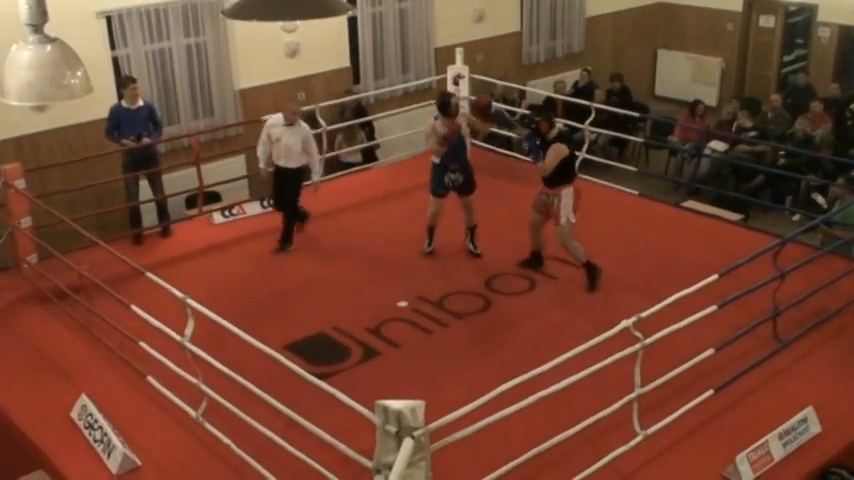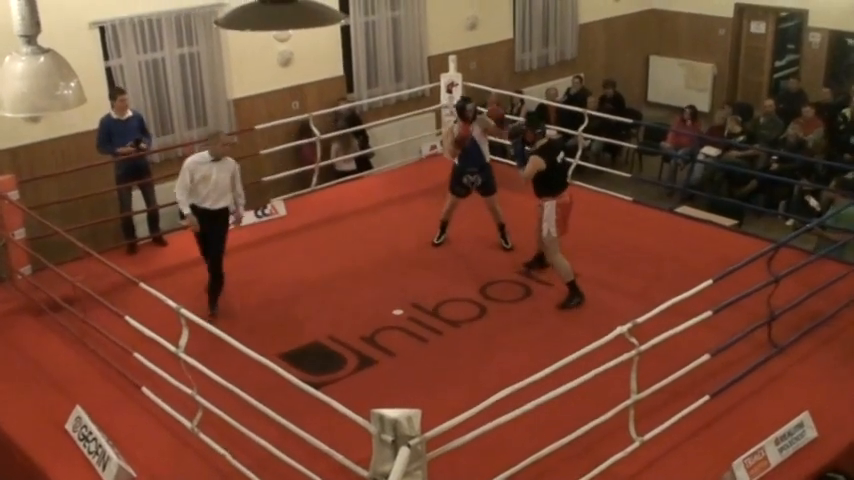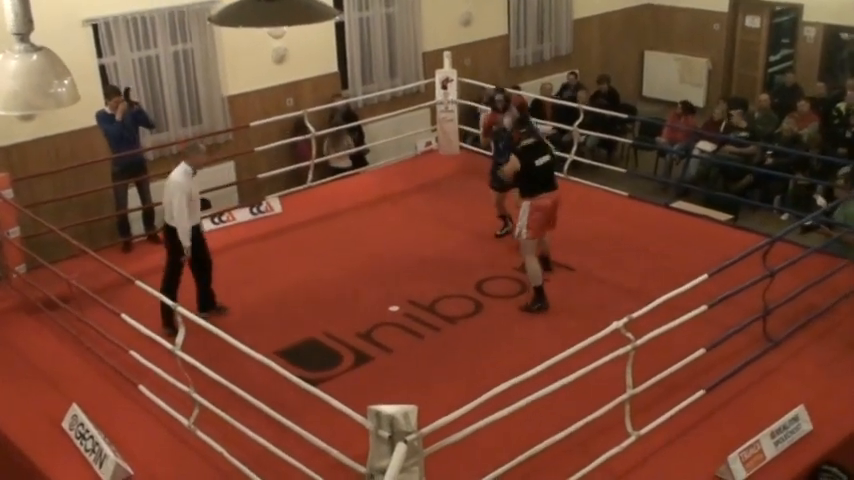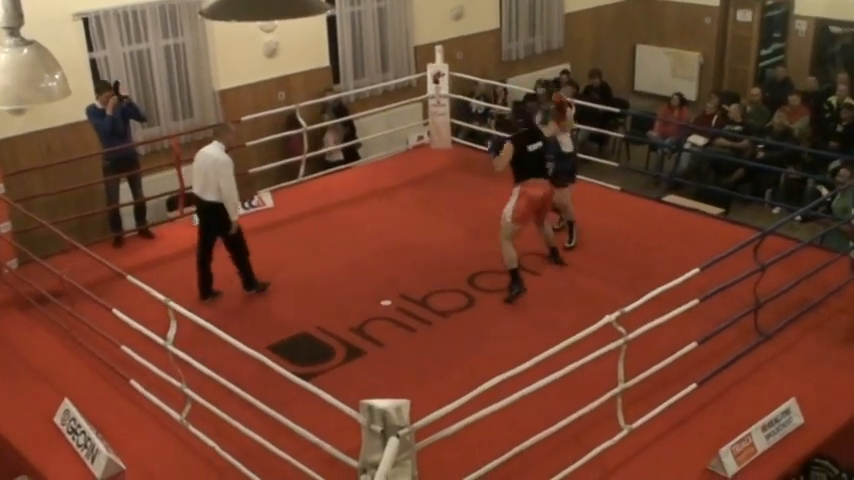
dt=0.7s
person 1, frame 1
left shoulder: (559, 145)
right shoulder: (548, 136)
left elbow: (545, 170)
left wrist: (533, 149)
left hip: (562, 193)
right hip: (548, 189)
left knee: (565, 240)
right knee: (534, 224)
left ankle: (592, 271)
right ankle: (536, 258)
person 1, frame 2
left shoulder: (538, 157)
right shoulder: (554, 144)
left elbow: (526, 177)
left wrist: (519, 156)
right wrist: (519, 138)
left hip: (553, 203)
right hip: (560, 196)
left knee: (553, 252)
right knee: (541, 230)
left ankle: (575, 293)
right ankle: (540, 259)
person 1, frame 3
left shoulder: (517, 156)
right shoulder: (544, 145)
left elbow: (506, 175)
left wrist: (506, 160)
left hip: (534, 203)
right hip: (552, 197)
left knee: (528, 253)
right knee: (539, 230)
left ankle: (540, 298)
right ankle: (545, 261)
person 1, frame 4
left shoulder: (512, 142)
right shoulder: (538, 133)
left elbow: (500, 166)
left wrist: (495, 152)
left hip: (526, 191)
right hip: (545, 187)
left knee: (505, 238)
right knee: (540, 220)
left ankle: (516, 282)
right ankle: (555, 254)
person 2, frame 1
left shoulder: (304, 130)
right shoulder: (271, 123)
left elbow: (313, 154)
right elbow: (264, 144)
left wrist: (315, 177)
right wrist: (262, 164)
left hip: (296, 171)
right hip: (279, 169)
left knee: (290, 206)
right knee: (278, 204)
left ankle: (286, 241)
right ankle: (301, 216)
person 2, frame 2
left shoulder: (231, 164)
right shoulder: (192, 162)
left elbow: (237, 189)
right elbow: (181, 190)
left wrist: (239, 211)
right wrist: (188, 214)
left hip: (220, 214)
right hip: (198, 213)
left knee: (216, 257)
right knee: (206, 252)
left ankle: (213, 302)
right ankle: (215, 278)
person 2, frame 3
left shoulder: (187, 174)
right shoulder: (178, 180)
right elbow: (179, 215)
right wrist: (186, 244)
left hip: (191, 228)
right hip: (178, 233)
left knee: (204, 265)
right knee: (172, 277)
left ankle: (207, 305)
right ankle: (168, 322)
person 2, frame 4
left shoulder: (201, 153)
right shoulder: (223, 159)
left elbow: (196, 180)
right elbow: (228, 190)
right wrist: (234, 216)
left hip: (201, 204)
right hip: (217, 208)
left knee: (205, 248)
right knee: (237, 247)
left ankle: (205, 291)
right ankle: (250, 284)
person 3, frame 1
left shoulder: (148, 106)
right shoulder: (116, 110)
left elbow: (158, 128)
right elbow: (109, 133)
left wrist: (151, 139)
right wrist: (123, 141)
left hip: (150, 154)
right hip: (130, 157)
left knee: (159, 191)
right knee: (132, 196)
left ankle: (165, 224)
right ankle: (137, 231)
person 3, frame 2
left shoulder: (137, 116)
right shoulder: (106, 122)
left elbow: (147, 136)
right elbow: (101, 147)
left wrist: (145, 144)
right wrist: (120, 150)
left hip: (142, 165)
right hip: (123, 169)
left knee: (152, 202)
right knee: (125, 208)
left ankle: (156, 234)
right ankle: (131, 241)
person 3, frame 3
left shoulder: (130, 110)
right shoulder: (102, 116)
left elbow: (151, 125)
right elbow: (113, 135)
left wrist: (138, 108)
right wrist: (119, 115)
left hip: (138, 161)
right hip: (120, 165)
left knee: (147, 200)
right knee: (121, 206)
left ankle: (151, 232)
right ankle: (126, 239)
person 3, frame 4
left shoulder: (120, 104)
right shoulder: (92, 111)
left elbow: (142, 118)
right elbow: (104, 130)
left wrist: (127, 101)
right wrist: (109, 110)
left hip: (130, 155)
right hip: (111, 160)
left knee: (139, 195)
right knee: (113, 201)
left ankle: (142, 227)
right ankle: (117, 234)
person 4, frame 1
left shoulder: (464, 118)
right shoulder: (432, 126)
left elbow: (484, 129)
right elbow: (435, 151)
left wrist: (490, 115)
right wrist: (446, 138)
left hip: (462, 168)
right hip: (442, 169)
left knee: (468, 206)
right knee: (435, 209)
left ankle: (471, 239)
right ankle: (430, 239)
person 4, frame 2
left shoulder: (482, 122)
right shoulder: (452, 129)
left elbow: (501, 134)
right elbow: (451, 154)
right wrist: (458, 143)
left hip: (482, 169)
right hip: (462, 170)
left knee: (493, 206)
right knee: (450, 205)
left ankle: (503, 235)
right ankle: (441, 232)
person 4, frame 3
right shoulder: (486, 118)
right elbow: (484, 144)
left wrist: (523, 111)
right wrist: (487, 131)
right hip: (499, 163)
right knee: (497, 201)
right ankle: (507, 224)
person 4, frame 4
left shoulder: (562, 109)
left elbow: (567, 126)
right elbow: (543, 132)
left wrist: (564, 110)
left hip: (565, 157)
right hip: (550, 158)
left knee: (564, 200)
left ankle: (572, 233)
right ankle: (564, 219)
